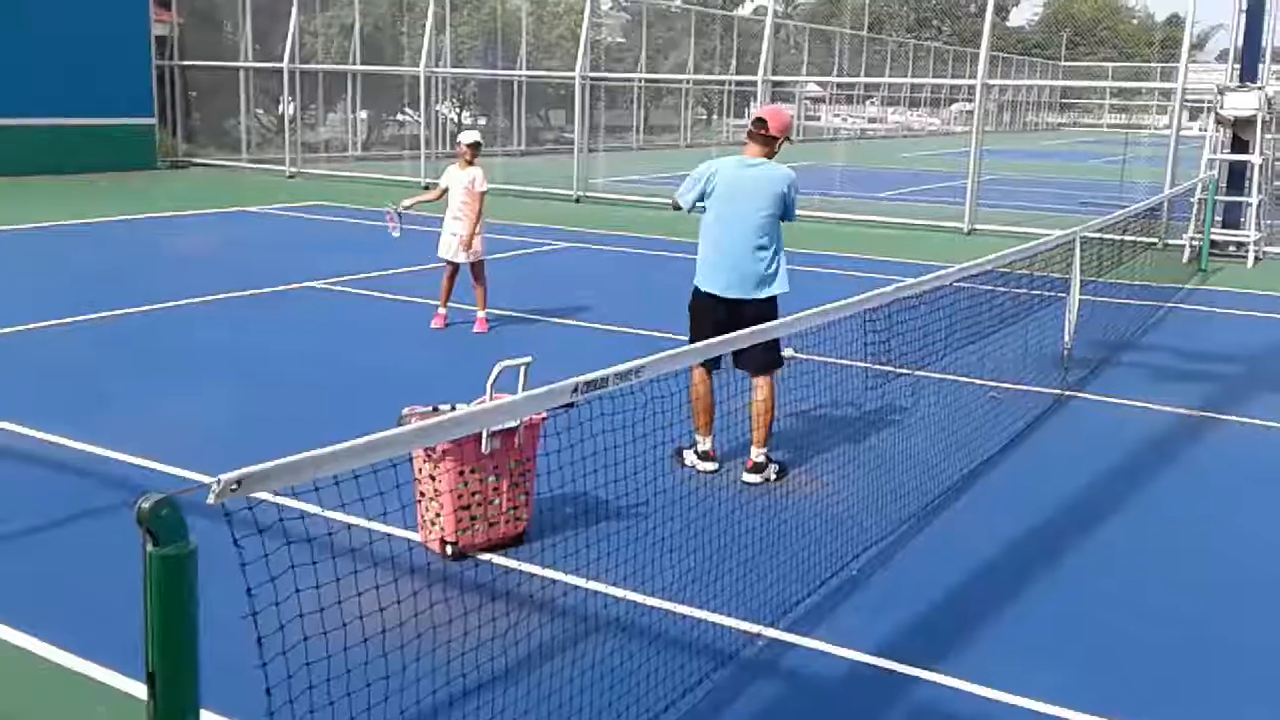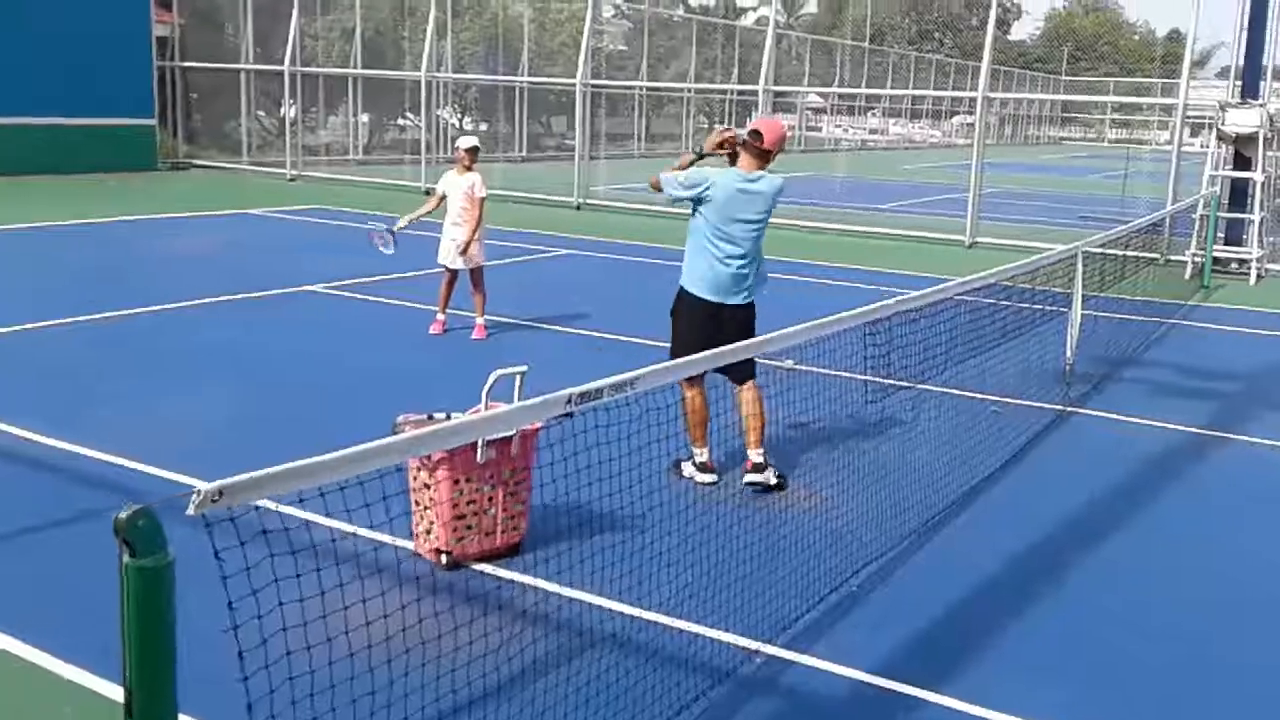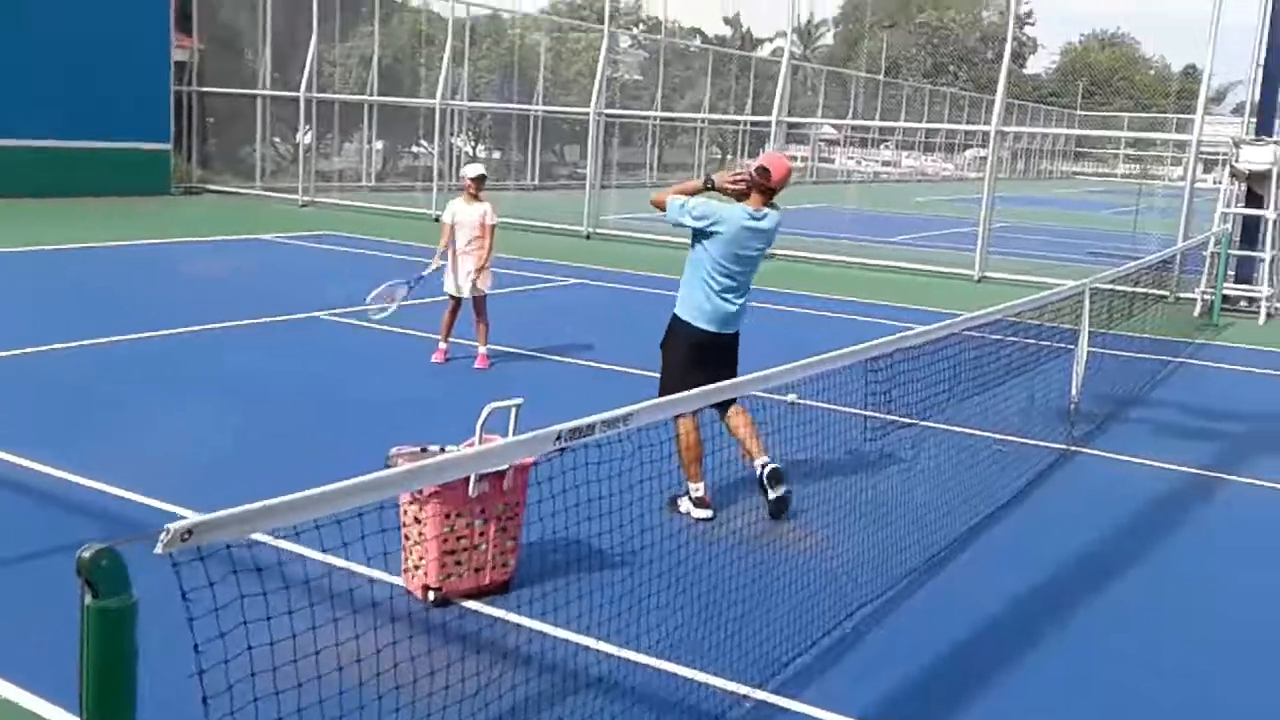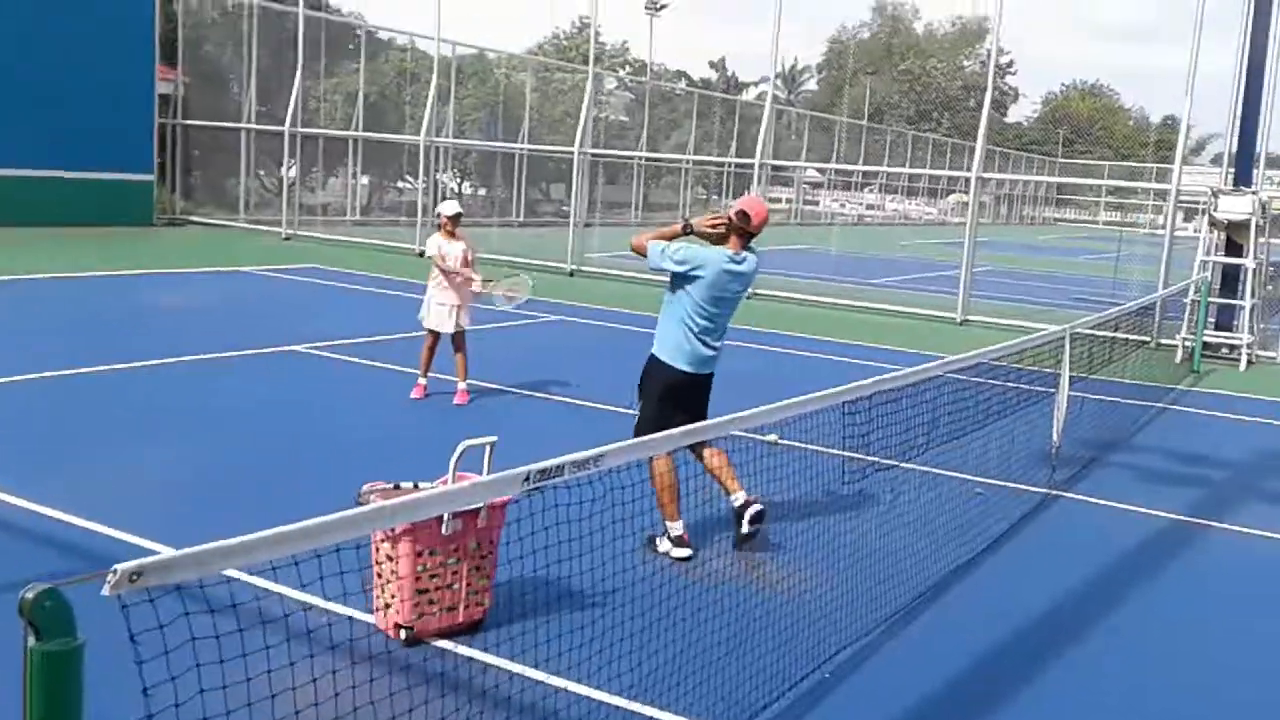
dt=0.2s
person 1, frame 1
left shoulder: (713, 169)
right shoulder: (784, 177)
left elbow: (678, 202)
left hip: (711, 287)
right hip: (759, 291)
left knee: (701, 366)
right knee: (762, 375)
left ankle: (704, 450)
right ankle: (757, 461)
person 1, frame 2
left shoulder: (708, 179)
right shoulder: (773, 186)
left elbow: (657, 182)
left wrist: (701, 152)
right wrist: (732, 156)
left hip: (697, 293)
right hip: (740, 298)
left knee: (691, 379)
right knee: (745, 380)
left ankle: (701, 461)
right ankle: (756, 463)
person 1, frame 3
left shoulder: (715, 214)
right shoulder: (771, 221)
left elbow: (658, 199)
left wrist: (712, 182)
right wrist: (740, 193)
left hip: (691, 324)
right hip: (727, 327)
left knee: (684, 410)
right knee: (729, 404)
left ankle: (697, 496)
right ankle: (763, 464)
person 1, frame 4
left shoulder: (696, 258)
right shoulder: (749, 265)
left elbow: (638, 243)
left wrist: (690, 227)
right wrist: (714, 237)
left hip: (668, 365)
right hip: (702, 368)
left knee: (659, 448)
right knee: (700, 442)
left ankle: (675, 536)
right ankle: (742, 500)
person 2, frame 1
left shoulder: (477, 173)
right shoulder: (450, 170)
left elbow: (478, 208)
right elbow: (437, 193)
left wrist: (470, 234)
right wrist: (413, 200)
left hip: (470, 231)
right hip: (451, 229)
left knee: (478, 274)
right knee: (450, 272)
left ankle: (481, 316)
right ankle: (441, 312)
person 2, frame 2
left shoulder: (476, 178)
right shoulder: (448, 176)
left elbow: (478, 214)
right elbow: (434, 202)
left wrist: (469, 239)
right wrist: (411, 217)
left hip: (470, 237)
right hip: (450, 235)
left knee: (477, 280)
right knee: (448, 278)
left ankle: (480, 322)
right ankle: (440, 318)
person 2, frame 3
left shoulder: (485, 207)
right shoulder: (453, 205)
left elbow: (489, 240)
right elbow: (447, 236)
left wrist: (482, 264)
right wrist: (440, 254)
left hip: (478, 265)
right hip: (457, 263)
left knee: (480, 309)
right knee: (452, 306)
left ankle: (482, 352)
right ankle: (442, 347)
person 2, frame 4
left shoulder: (463, 243)
right shoulder: (433, 241)
left elbow: (469, 270)
right elbow: (441, 267)
left wrist: (475, 280)
right wrist: (462, 271)
left hip: (459, 300)
right hip: (437, 298)
left knee: (459, 344)
right knee: (430, 342)
left ankle: (462, 387)
right ankle: (421, 382)
